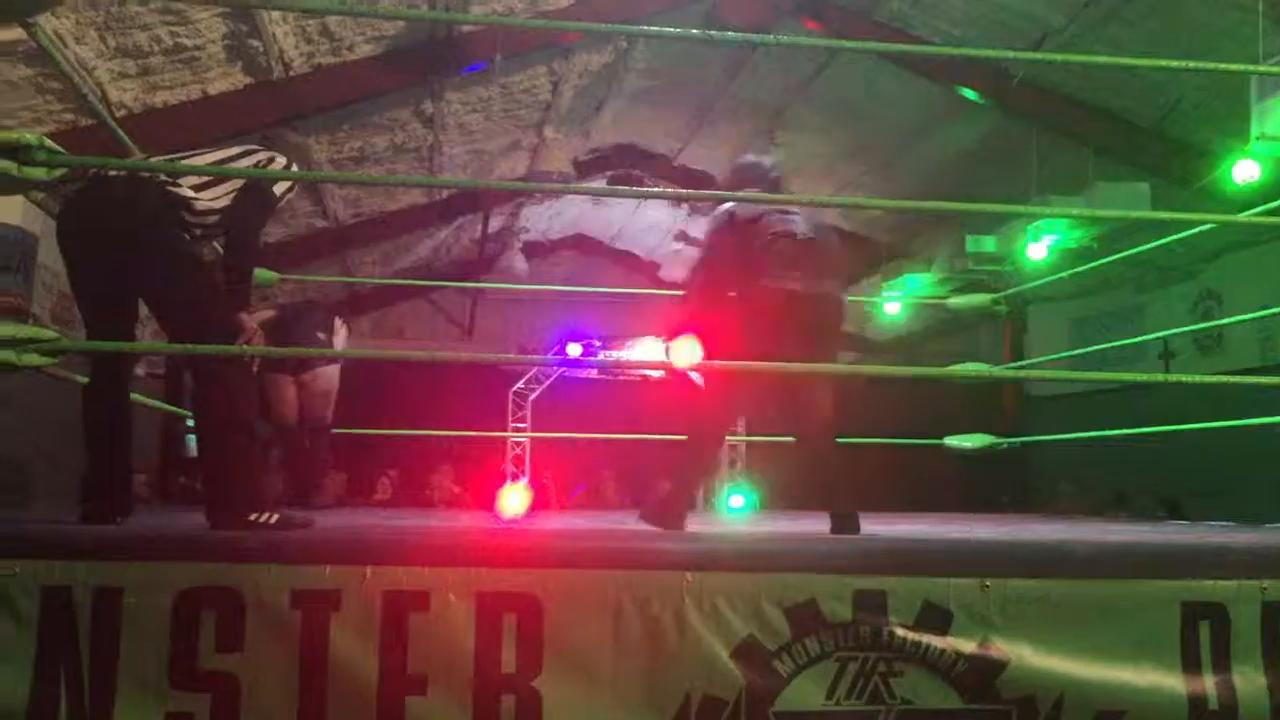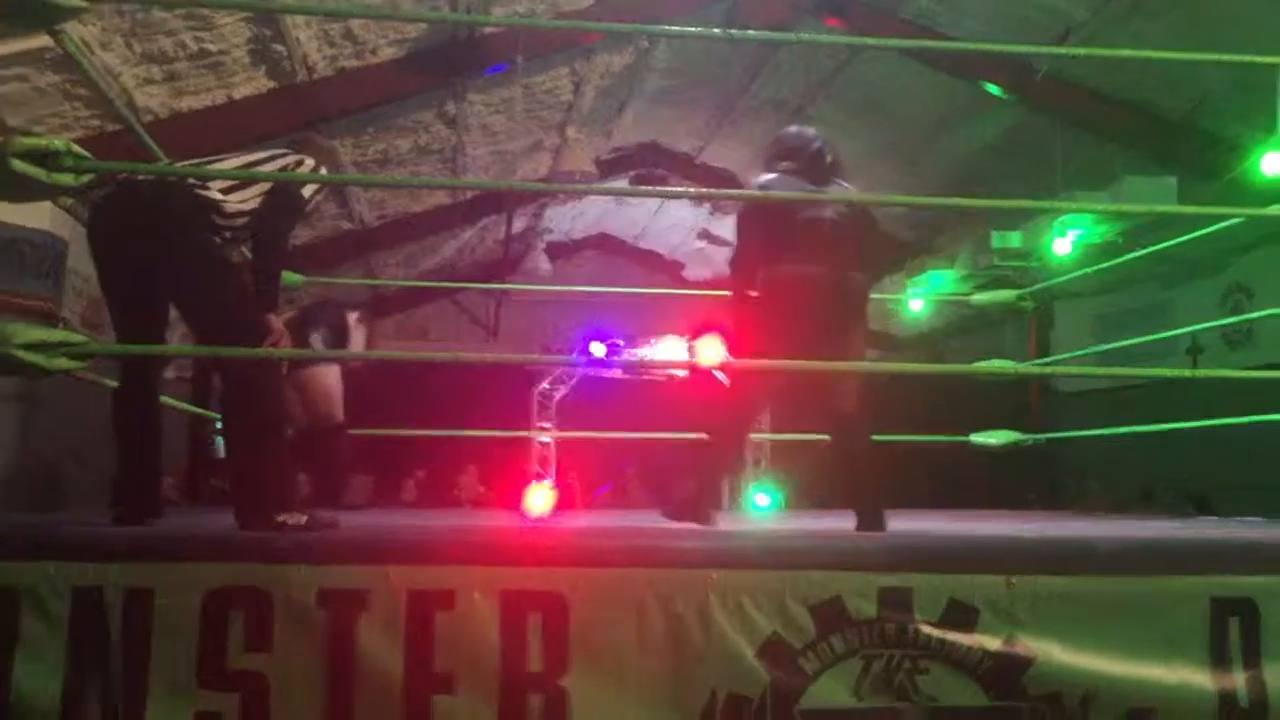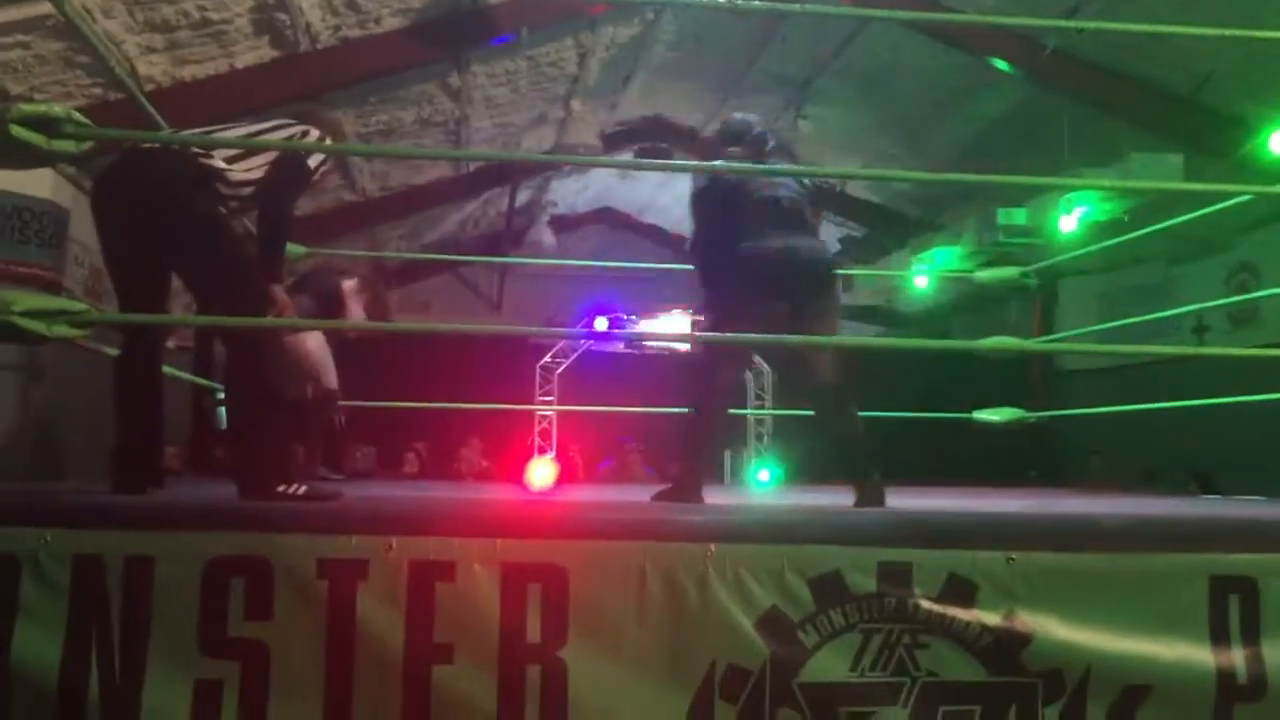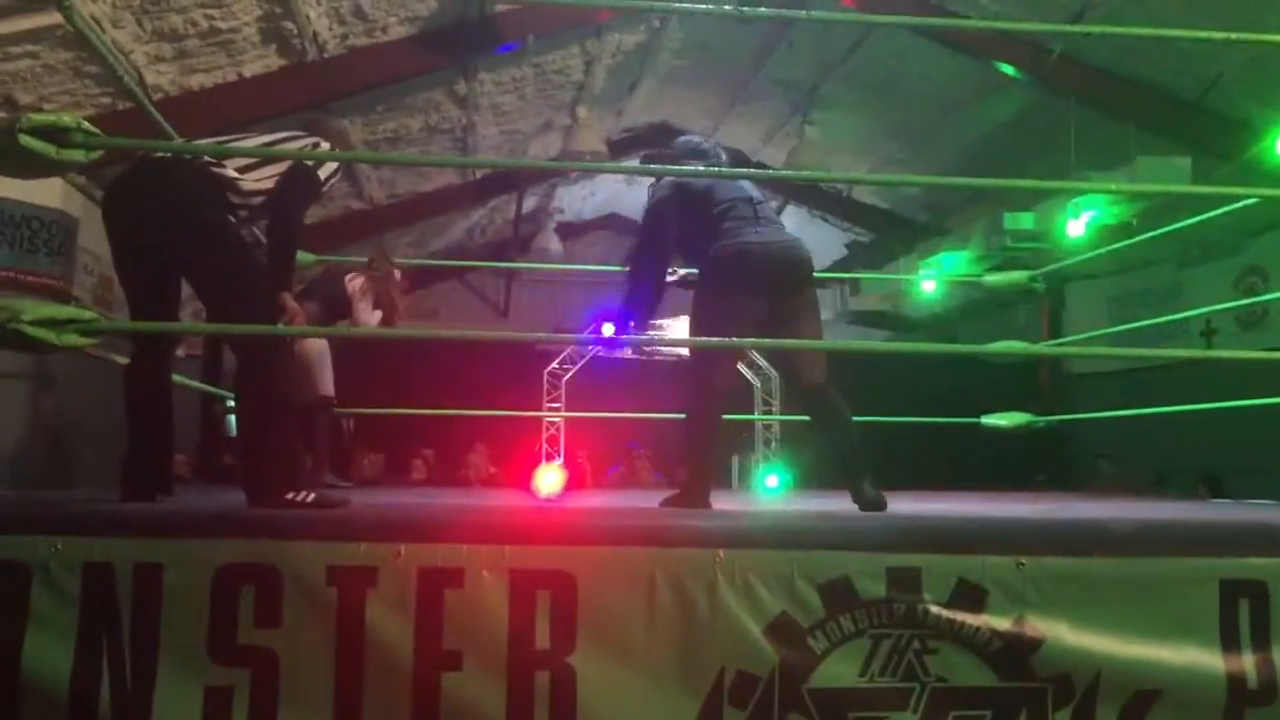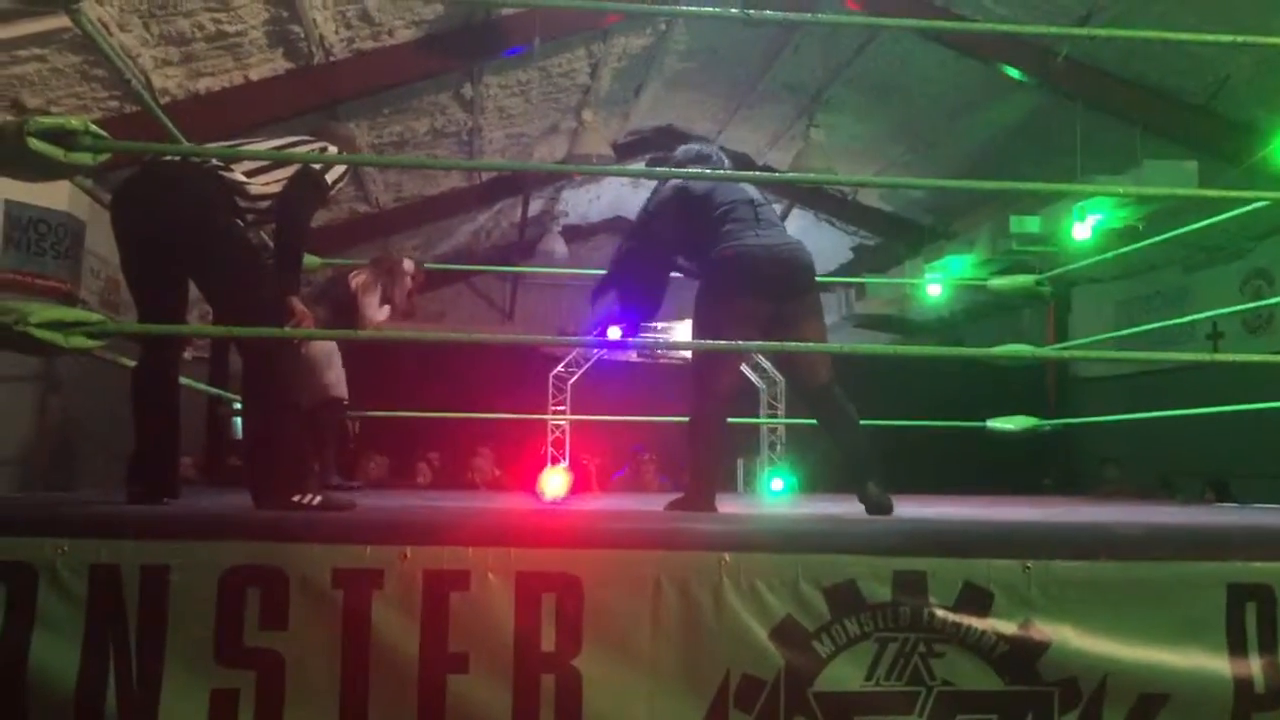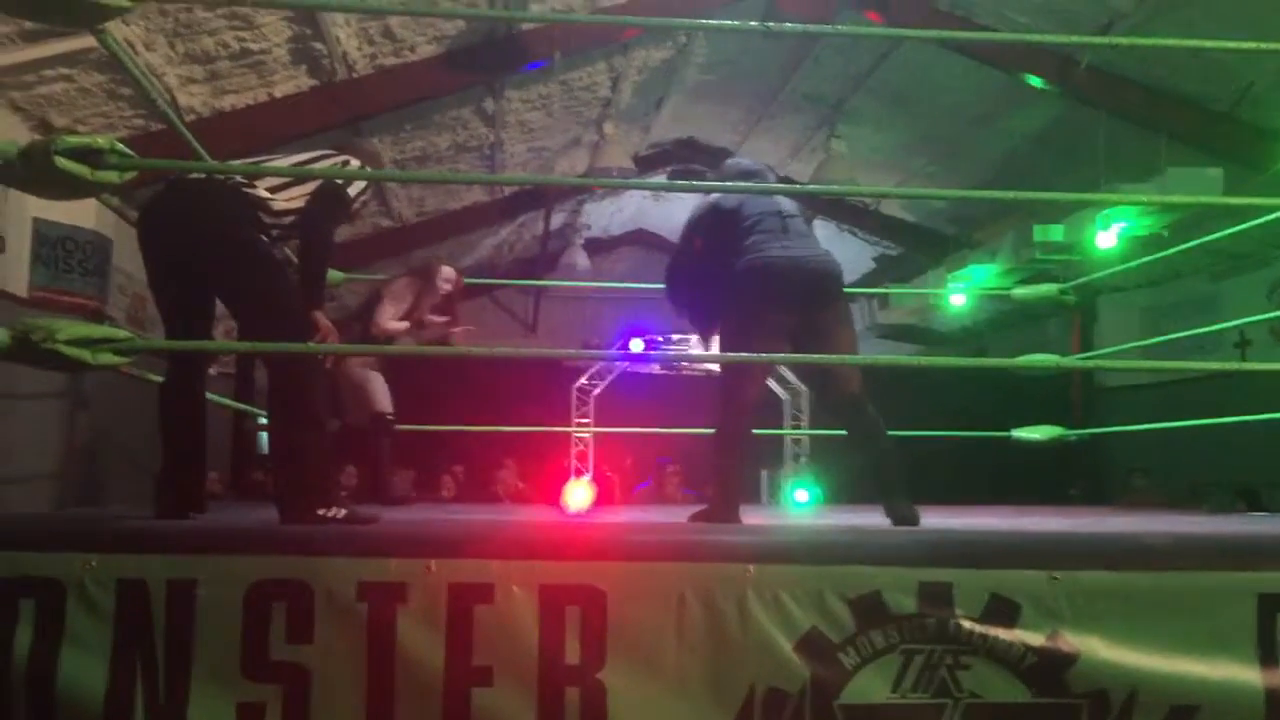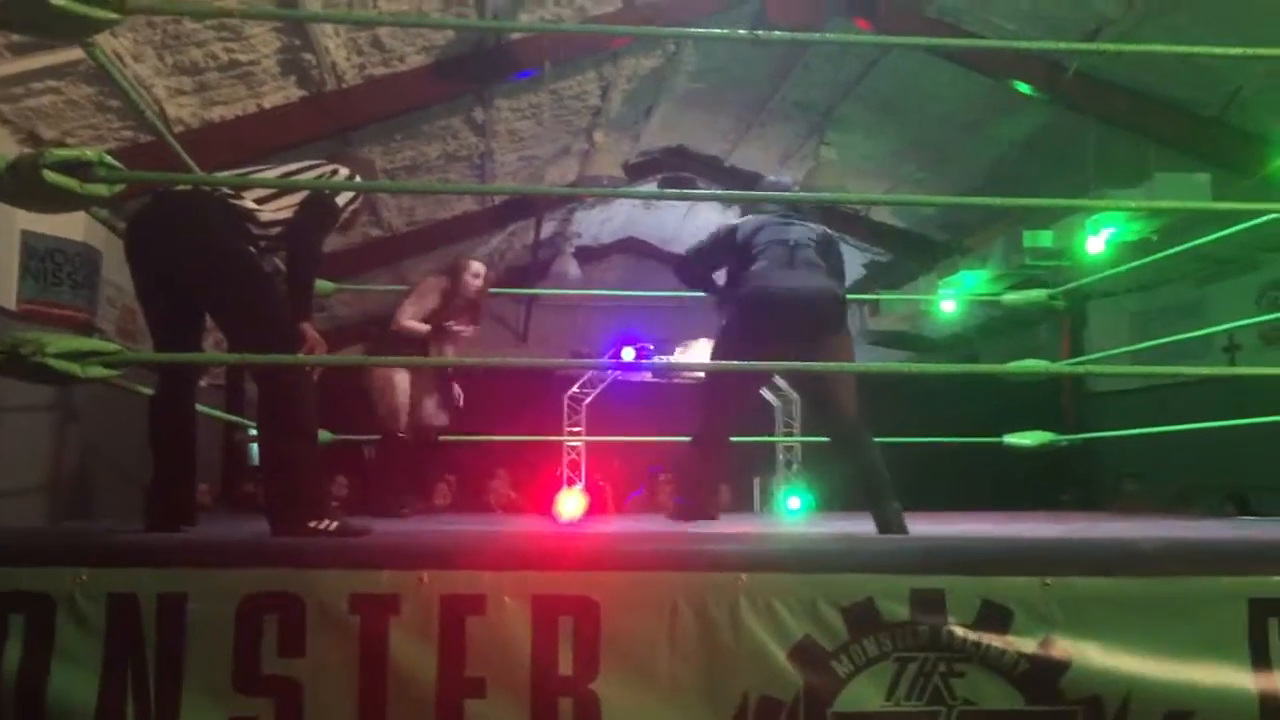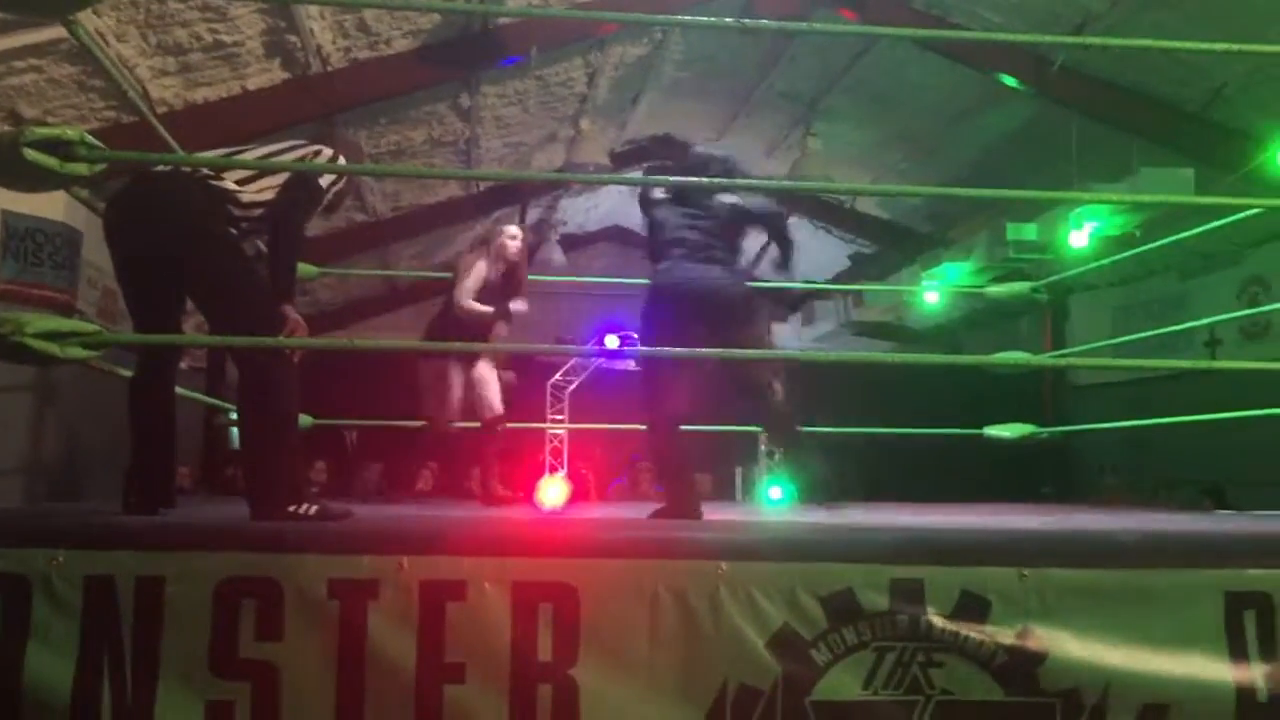
dt=0.3s
person 1, frame 1
left shoulder: (229, 157)
right shoulder: (282, 167)
right elbow: (245, 225)
right wrist: (239, 309)
left hip: (84, 207)
right hip: (145, 215)
left knee: (110, 362)
right knee: (223, 356)
left ankle: (102, 502)
right ankle: (240, 507)
person 1, frame 2
left shoulder: (255, 164)
right shoulder: (310, 168)
right elbow: (271, 227)
right wrist: (266, 309)
left hip: (113, 210)
right hip: (175, 218)
left knee: (139, 362)
right knee: (249, 357)
left ankle: (132, 503)
right ankle: (266, 507)
person 1, frame 3
left shoulder: (258, 133)
right shoulder: (317, 139)
right elbow: (276, 196)
right wrist: (271, 281)
left hip: (118, 178)
right hip: (179, 188)
left knee: (142, 329)
right knee: (252, 330)
left ankle: (133, 473)
right ankle: (266, 479)
person 1, frame 4
left shoulder: (269, 146)
right shoulder: (326, 152)
right elbow: (287, 206)
right wrist: (281, 290)
left hip: (128, 189)
right hip: (189, 197)
left knee: (152, 340)
right knee: (262, 337)
left ankle: (143, 481)
right ankle: (276, 485)
person 1, frame 5
left shoulder: (275, 149)
right shoulder: (333, 157)
right elbow: (294, 209)
right wrist: (289, 293)
left hip: (136, 192)
right hip: (197, 201)
left knee: (160, 341)
right knee: (269, 341)
left ankle: (149, 483)
right ankle: (282, 488)
person 1, frame 6
left shoulder: (302, 164)
right shoulder: (356, 171)
right elbow: (317, 223)
right wrist: (313, 308)
left hip: (162, 210)
right hip: (222, 218)
left knee: (186, 358)
right knee: (295, 355)
left ankle: (177, 498)
right ankle: (309, 502)
person 1, frame 7
left shoulder: (290, 175)
right shoulder: (346, 180)
right elbow: (305, 233)
right wrist: (301, 318)
left hip: (149, 222)
right hip: (209, 230)
left knee: (176, 370)
right knee: (284, 367)
left ankle: (167, 511)
right ankle: (300, 514)
person 1, frame 8
left shoulder: (278, 157)
right shoulder: (330, 161)
right elbow: (288, 215)
right wrist: (283, 301)
left hip: (130, 204)
right hip: (189, 212)
left knee: (157, 352)
right knee: (266, 350)
left ankle: (145, 493)
right ankle: (279, 498)
person 2, frame 1
left shoulder: (732, 213)
right shoulder: (804, 219)
left elbow: (710, 279)
right elbow: (835, 270)
left wrist: (707, 330)
left hip: (765, 311)
right hip: (823, 309)
left knee: (713, 415)
right knee: (816, 425)
left ankle: (674, 506)
right ankle: (841, 515)
person 2, frame 2
left shoulder: (766, 187)
right shoulder: (847, 196)
left elbow: (746, 259)
right elbow: (867, 253)
left wrist: (742, 309)
left hip: (786, 302)
right hip: (844, 302)
left knee: (740, 406)
right knee: (845, 412)
left ankle: (702, 500)
right ankle: (868, 510)
person 2, frame 3
left shoulder: (717, 174)
right shoulder: (793, 175)
left elbow: (708, 244)
left wrist: (716, 294)
left hip: (756, 274)
right hip: (813, 271)
left knee: (713, 383)
right knee: (829, 385)
left ankle: (689, 484)
right ankle: (865, 482)
person 2, frame 4
left shoulder: (675, 186)
right shoulder: (743, 184)
left elbow: (653, 252)
left wrist: (635, 309)
right wrist: (692, 277)
left hip: (739, 270)
right hip: (793, 263)
left knee: (708, 387)
right knee: (814, 384)
left ankle: (697, 489)
right ankle: (863, 483)
person 2, frame 5
left shoulder: (677, 190)
right shoulder: (747, 189)
left elbow: (640, 252)
left wrist: (620, 302)
right wrist: (686, 264)
left hip: (740, 272)
right hip: (794, 265)
left knee: (713, 390)
right knee: (821, 387)
left ankle: (701, 493)
right ankle: (870, 485)
person 2, frame 6
left shoulder: (718, 206)
right shoulder: (791, 205)
left elbow: (680, 272)
left wrist: (703, 317)
left hip: (762, 281)
right hip: (822, 279)
left knee: (738, 403)
right knee: (851, 397)
left ankle: (724, 505)
right ankle: (896, 499)
person 2, frame 7
left shoulder: (743, 227)
right shoulder: (821, 234)
left elbow: (688, 267)
right elbow: (837, 287)
left wrist: (722, 292)
left hip: (763, 309)
right hip: (822, 312)
left knee: (717, 409)
right knee: (847, 421)
left ankle: (699, 498)
right ankle: (887, 510)
person 2, frame 8
left shoulder: (660, 204)
right shoulder: (730, 205)
right elbow: (772, 214)
right wrist: (785, 249)
left hip: (671, 301)
right hip: (729, 302)
left knee: (665, 411)
right knee: (766, 395)
left ankle: (683, 499)
person 3, frame 1
left shoulder: (282, 314)
right shoulder: (336, 320)
left elbow: (252, 321)
right elbow: (338, 353)
left hip: (280, 355)
right hip: (319, 355)
left knee: (285, 427)
right knee: (319, 427)
left ankle: (288, 490)
right ankle: (314, 491)
person 3, frame 2
left shoulder: (317, 312)
right shoulder: (355, 319)
right hip: (314, 357)
left knee: (303, 431)
right knee: (332, 425)
right ankle: (336, 493)
person 3, frame 3
left shoulder: (330, 280)
right shoulder: (355, 286)
right wrist: (362, 315)
left knee: (298, 398)
right knee: (326, 389)
right ankle: (312, 465)
person 3, frame 4
left shoulder: (348, 279)
right shoulder: (363, 283)
right elbow: (363, 326)
right wrist: (382, 310)
right hip: (307, 327)
left knee: (305, 400)
right knee: (322, 398)
right ankle: (320, 471)
person 3, frame 5
left shoulder: (370, 281)
right shoulder: (371, 279)
right elbow: (370, 322)
right wrist: (392, 304)
right hip: (317, 329)
left knee: (314, 402)
right knee: (335, 400)
right ankle: (328, 473)
person 3, frame 6
left shoulder: (427, 303)
right shoulder: (406, 289)
left elbow: (419, 337)
right elbow: (379, 325)
left wrist: (447, 333)
right wrist: (422, 323)
left hip: (374, 353)
left knee: (360, 421)
right knee: (382, 415)
right ankle: (384, 487)
person 3, frame 7
left shoulder: (460, 305)
right shoulder: (435, 289)
left elbow: (446, 343)
right elbow: (400, 323)
left wrist: (449, 381)
right wrist: (437, 331)
right hip: (390, 357)
left knee: (436, 424)
right knee: (397, 431)
left ankle: (404, 493)
right ankle: (382, 499)
person 3, frame 8
left shoulder: (509, 278)
right shoulder: (480, 266)
right elbow: (461, 305)
right wrist: (502, 312)
left hip: (477, 350)
right hip: (448, 345)
left knee: (495, 416)
right knee: (444, 422)
left ankle: (491, 487)
